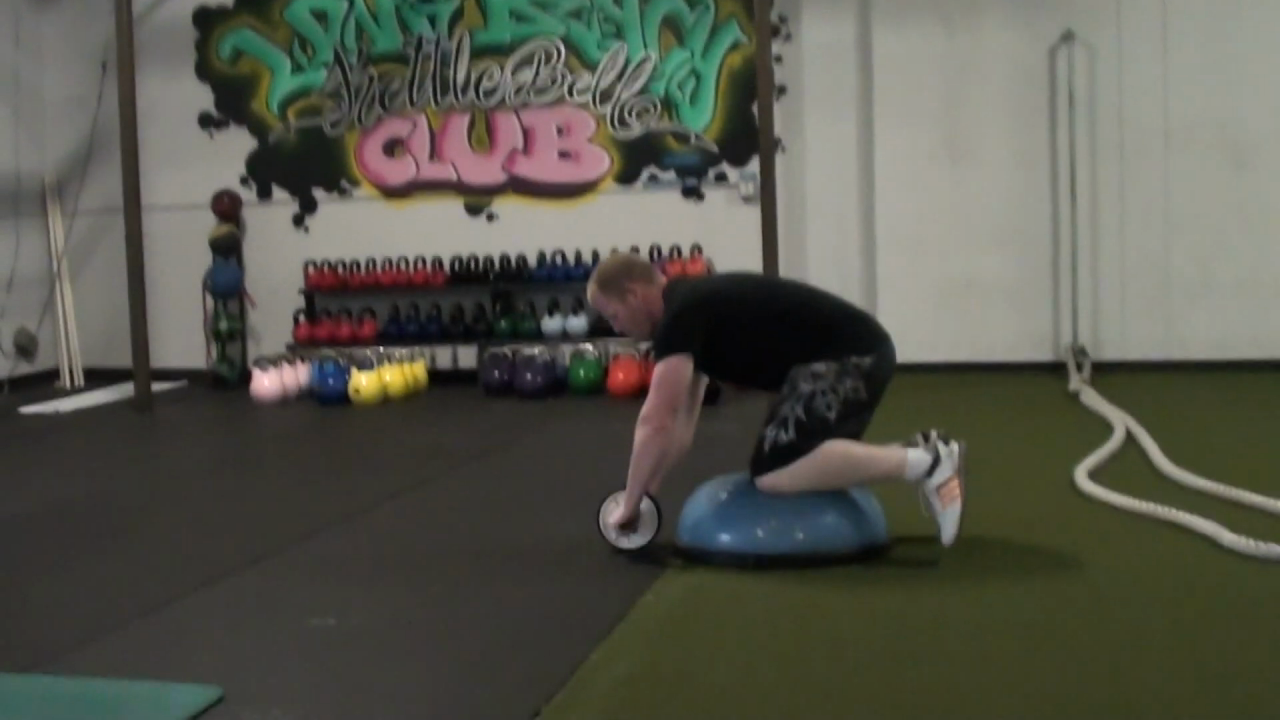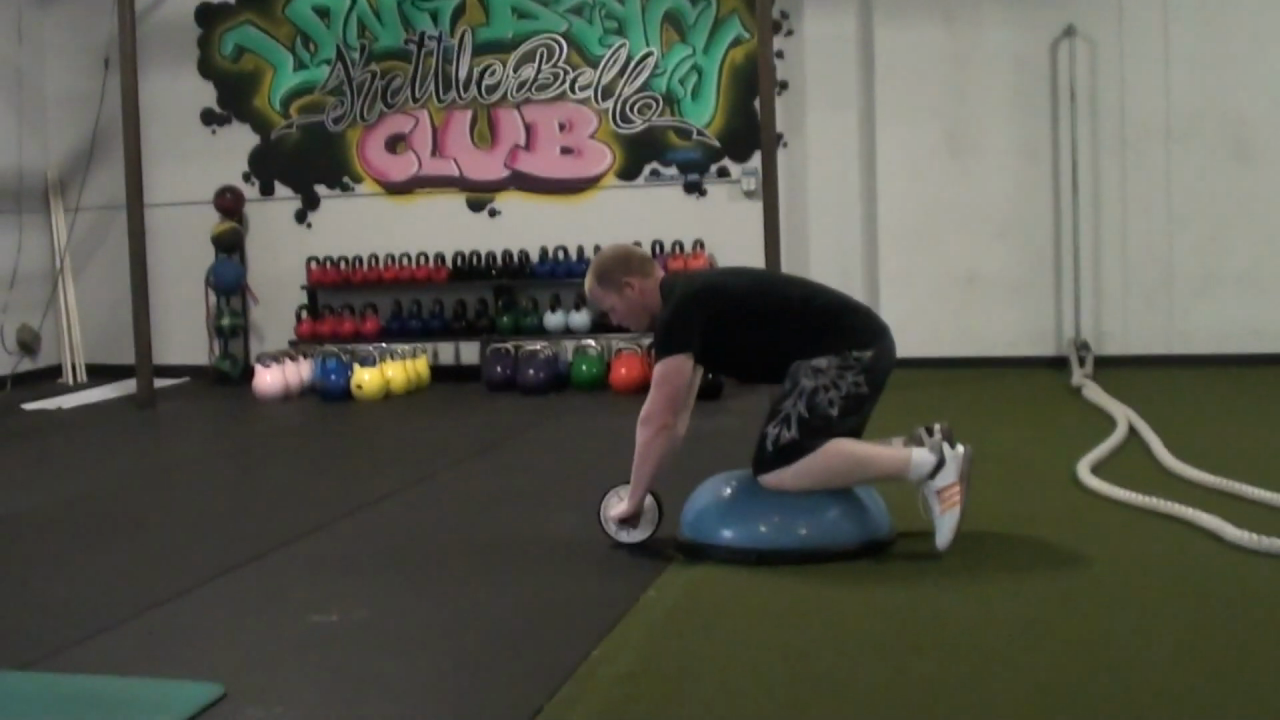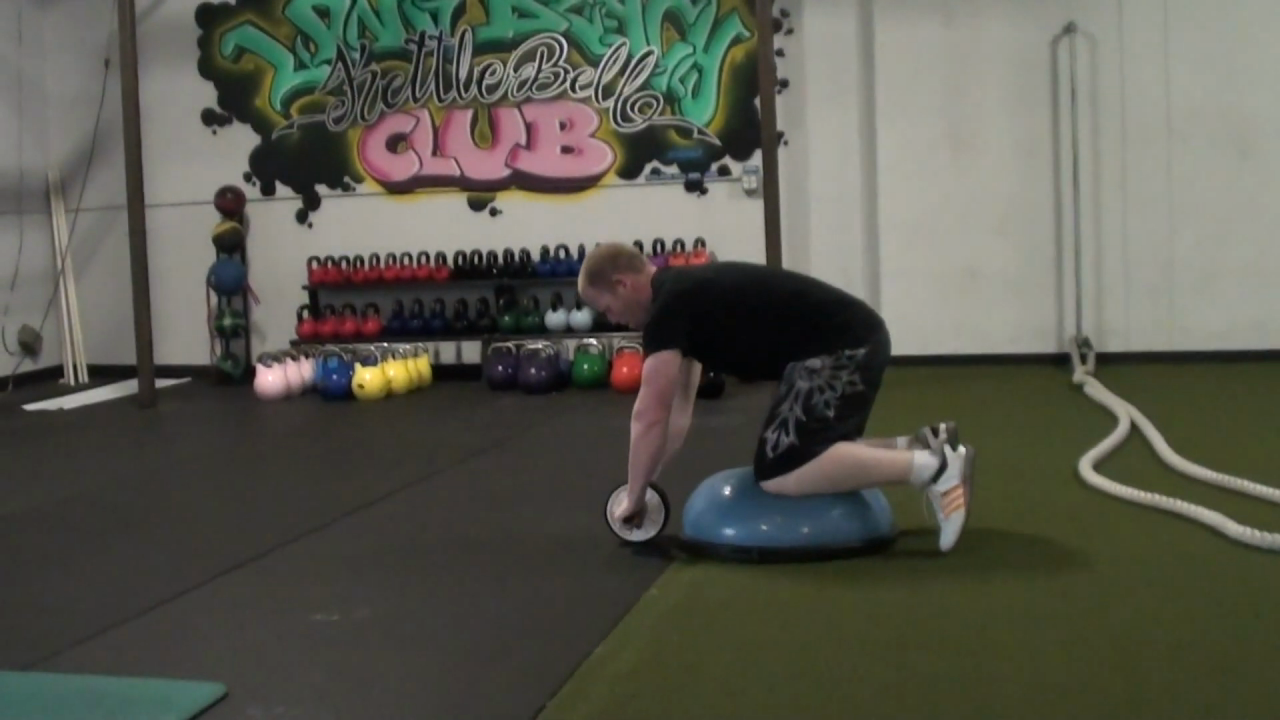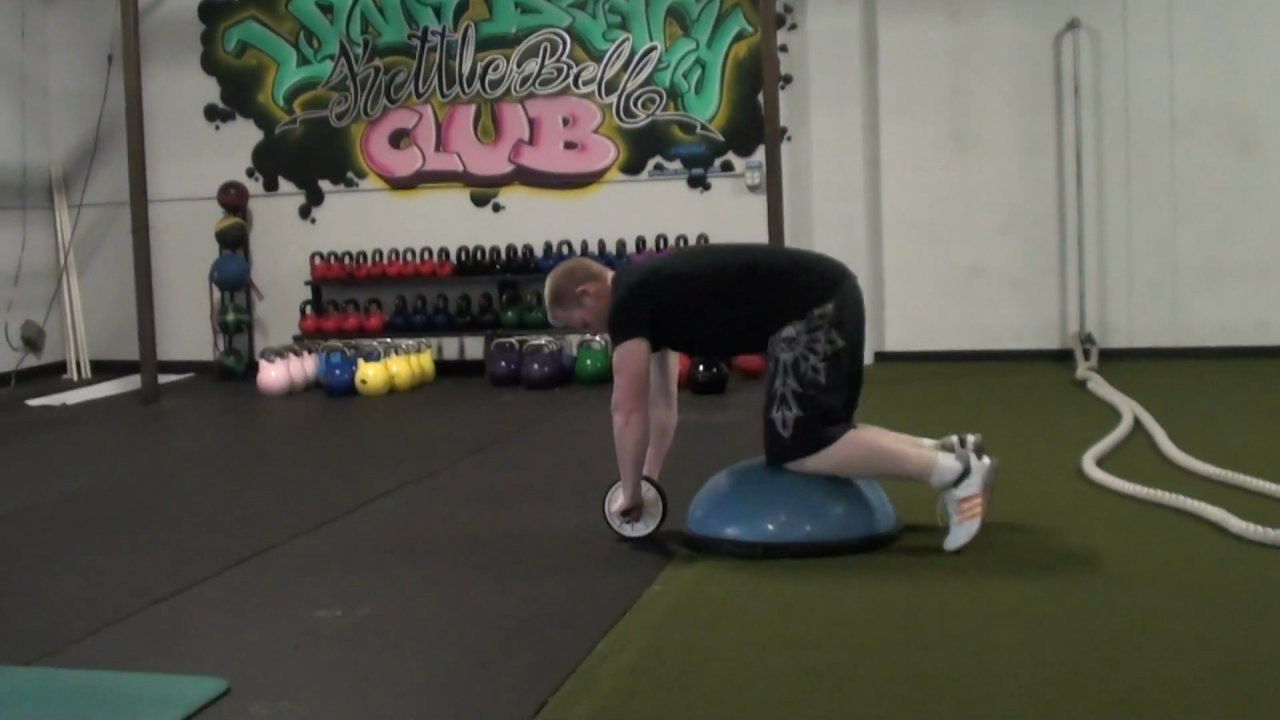
dt=0.4s
person 1, frame 1
left shoulder: (681, 314)
right shoulder: (691, 310)
left elbow: (655, 421)
right elbow: (680, 424)
left wrist: (629, 506)
right wrist: (644, 494)
left hip: (849, 356)
right hip: (856, 355)
left knee: (773, 472)
right knee: (800, 463)
left ankle: (922, 464)
right ankle: (915, 453)
person 1, frame 2
left shoulder: (680, 309)
right shoulder: (685, 303)
left elbow: (658, 420)
right elbow: (675, 418)
left wrist: (633, 502)
right wrist: (641, 491)
left hip: (848, 350)
right hip: (857, 347)
left knee: (777, 469)
right knee: (806, 459)
left ankle: (927, 463)
right ankle: (918, 447)
person 1, frame 3
left shoulder: (669, 305)
right shoulder: (682, 296)
left elbow: (650, 416)
right elbow: (676, 411)
left wrist: (633, 500)
right wrist: (649, 483)
left hip: (842, 348)
right hip: (853, 342)
left knee: (778, 472)
right knee: (811, 458)
left ankle: (930, 467)
right ankle: (922, 447)
person 1, frame 4
left shoulder: (627, 299)
right shoulder: (651, 293)
left elbow: (628, 408)
right elbow: (661, 400)
left wrist: (631, 494)
right wrist: (650, 479)
left hip: (812, 306)
right hip: (827, 298)
left knee: (798, 448)
right knee: (821, 438)
left ankle: (954, 470)
right ankle: (949, 451)
